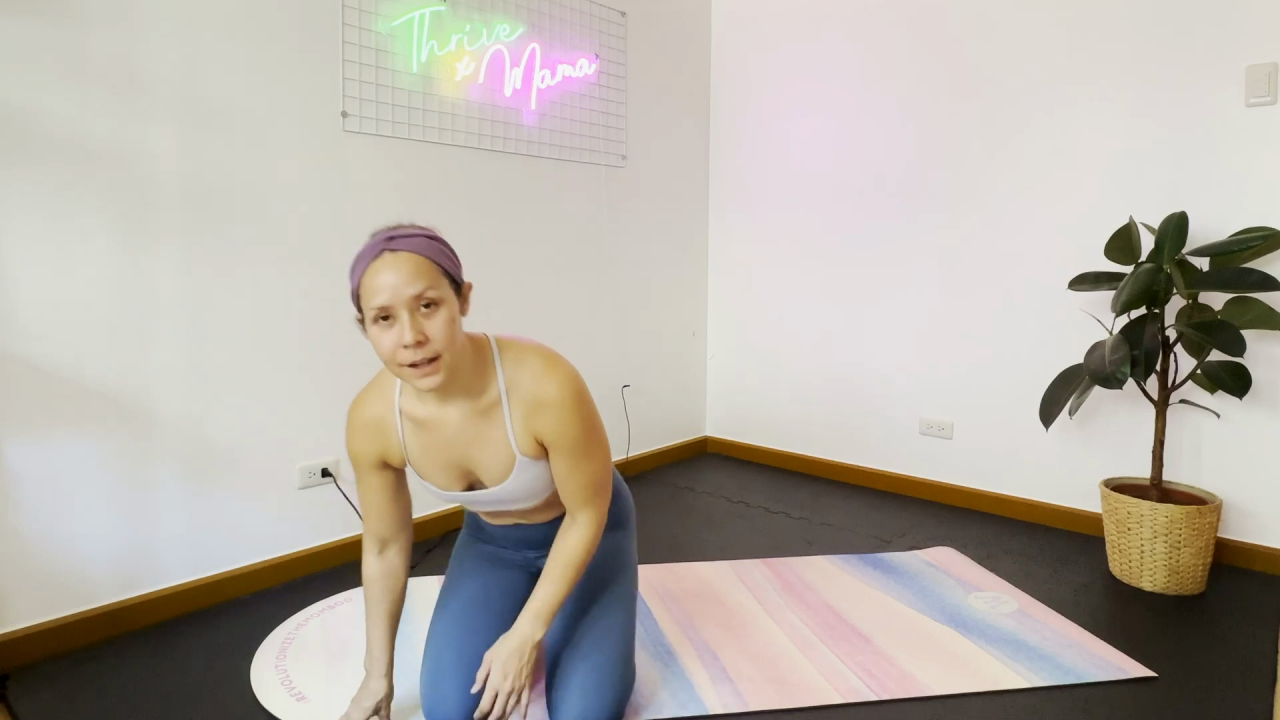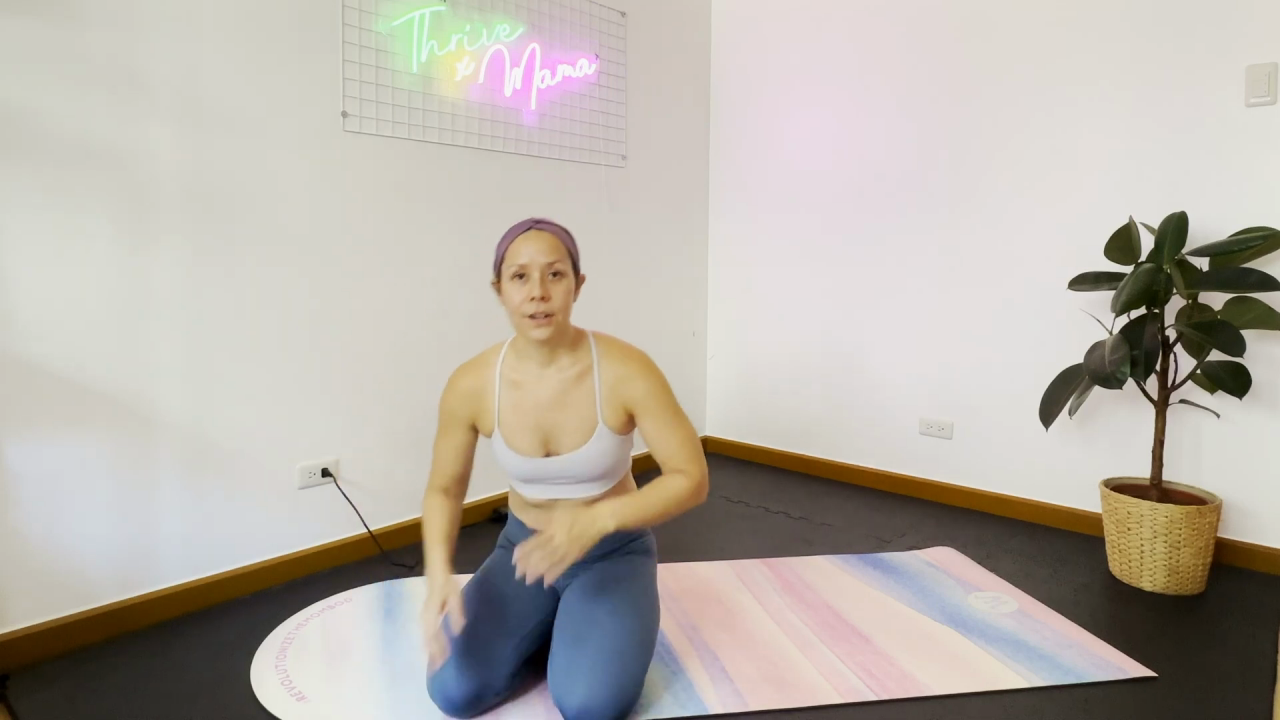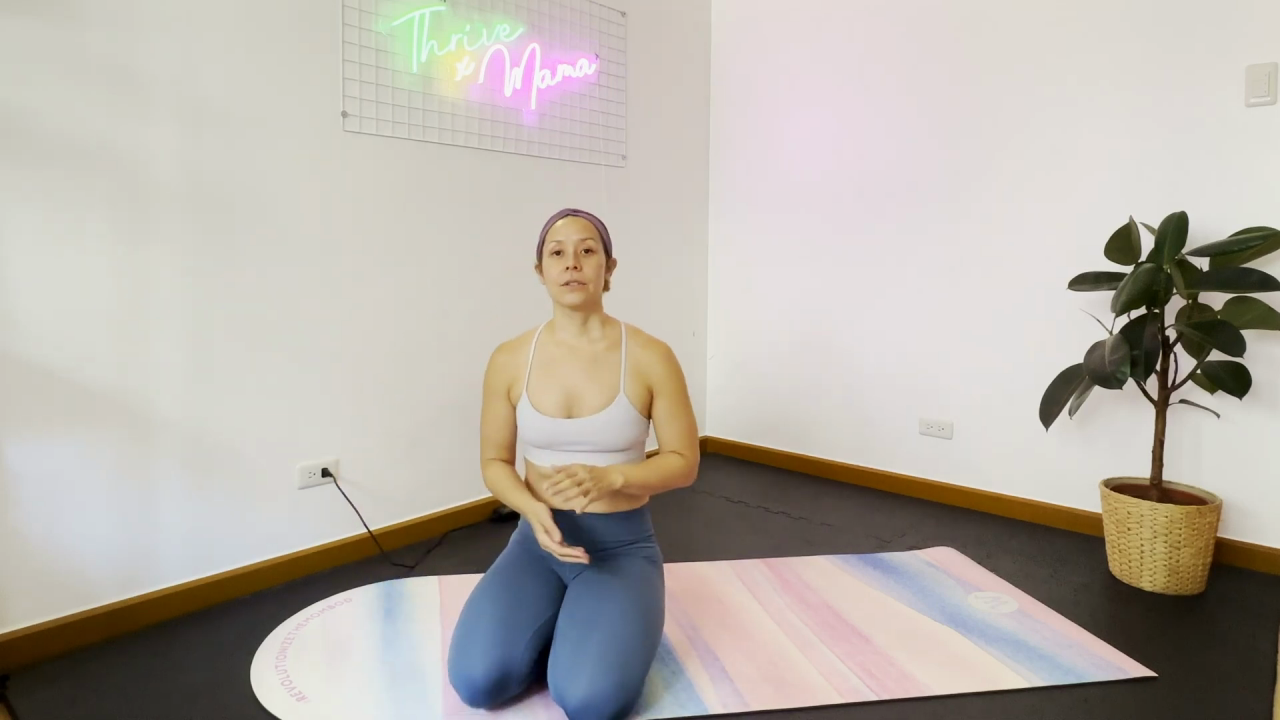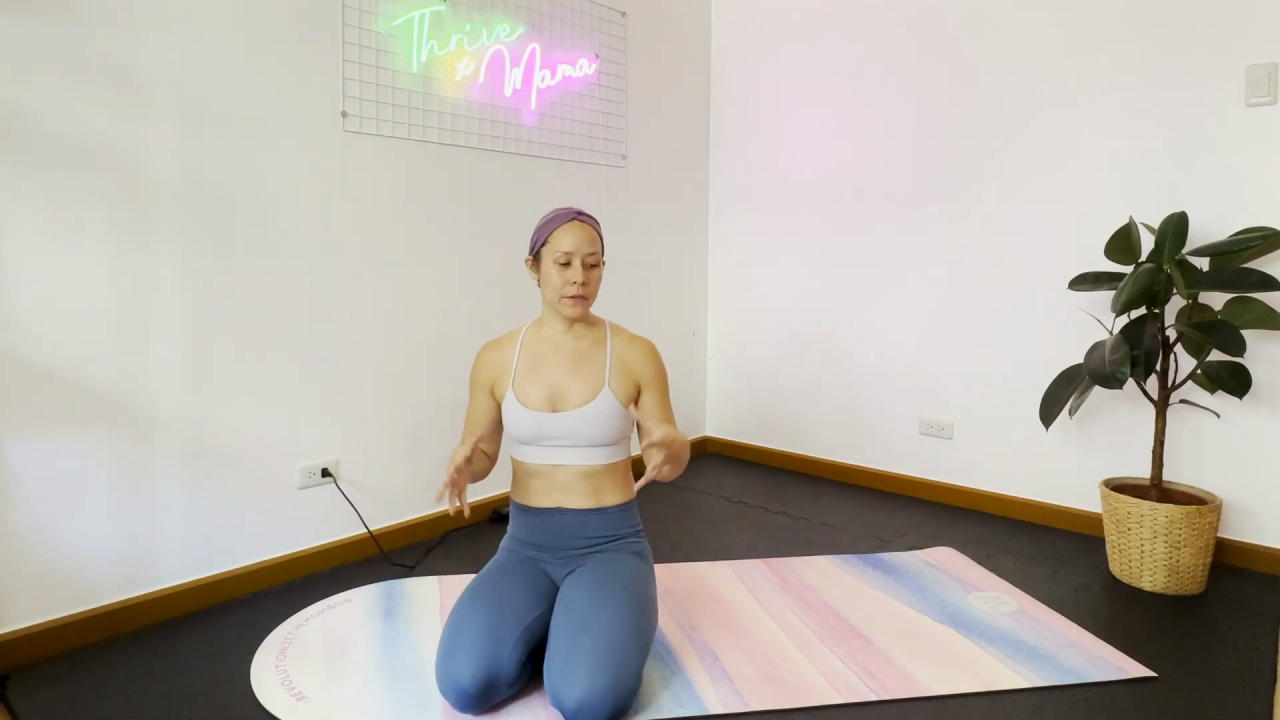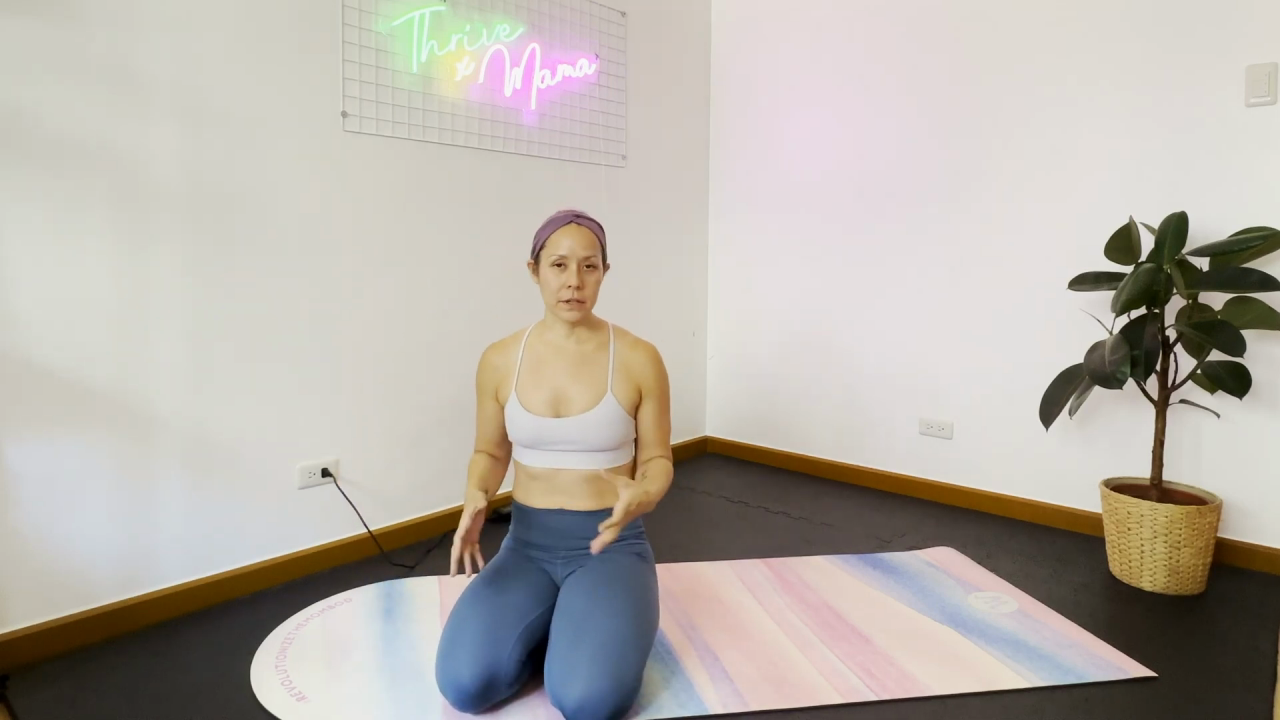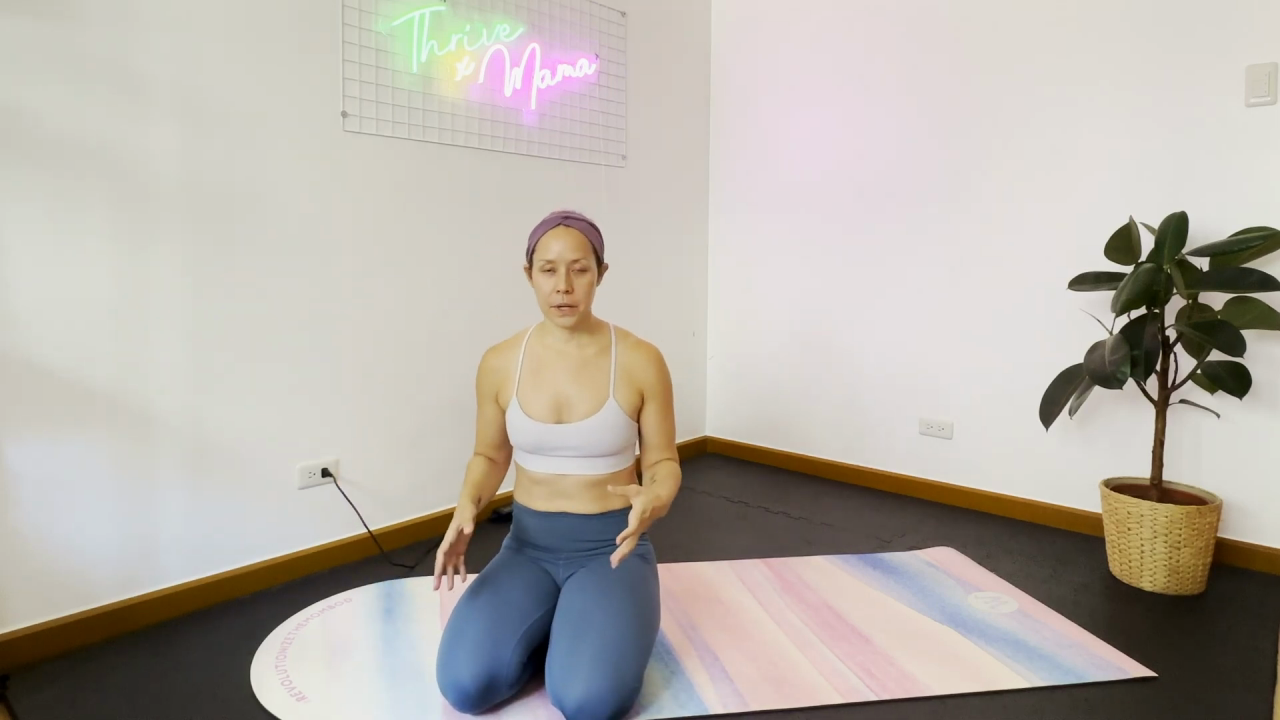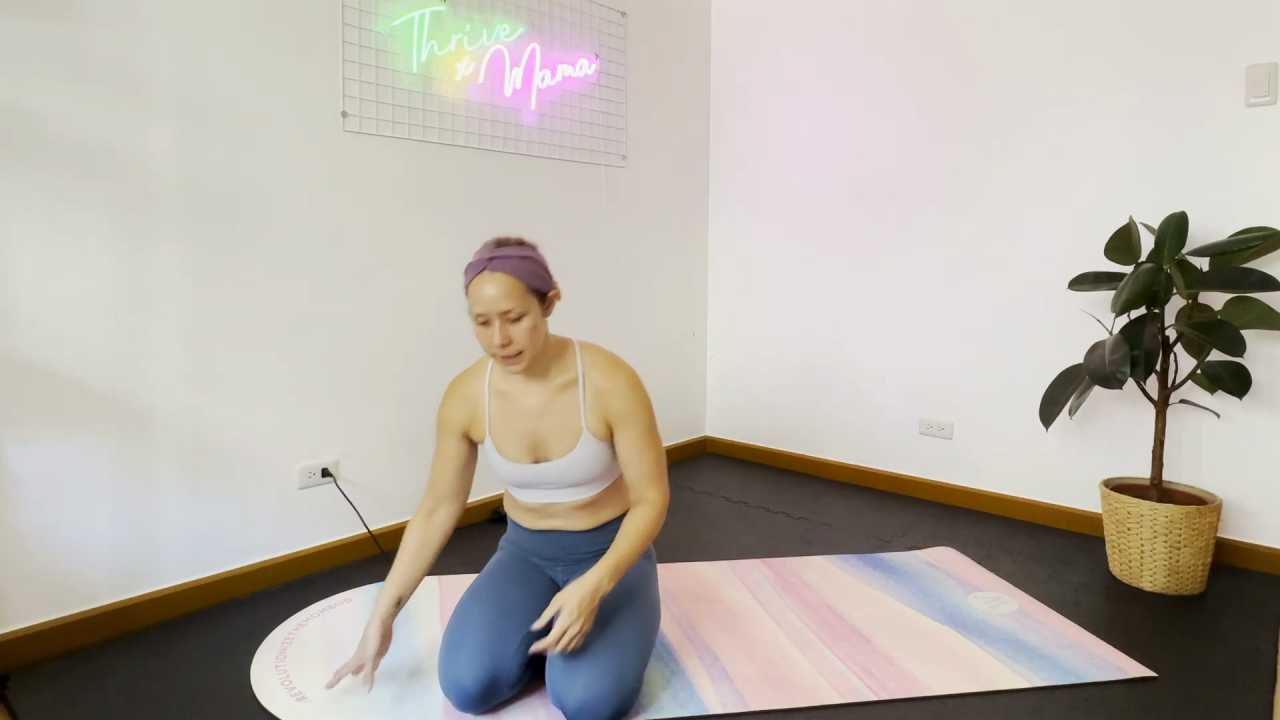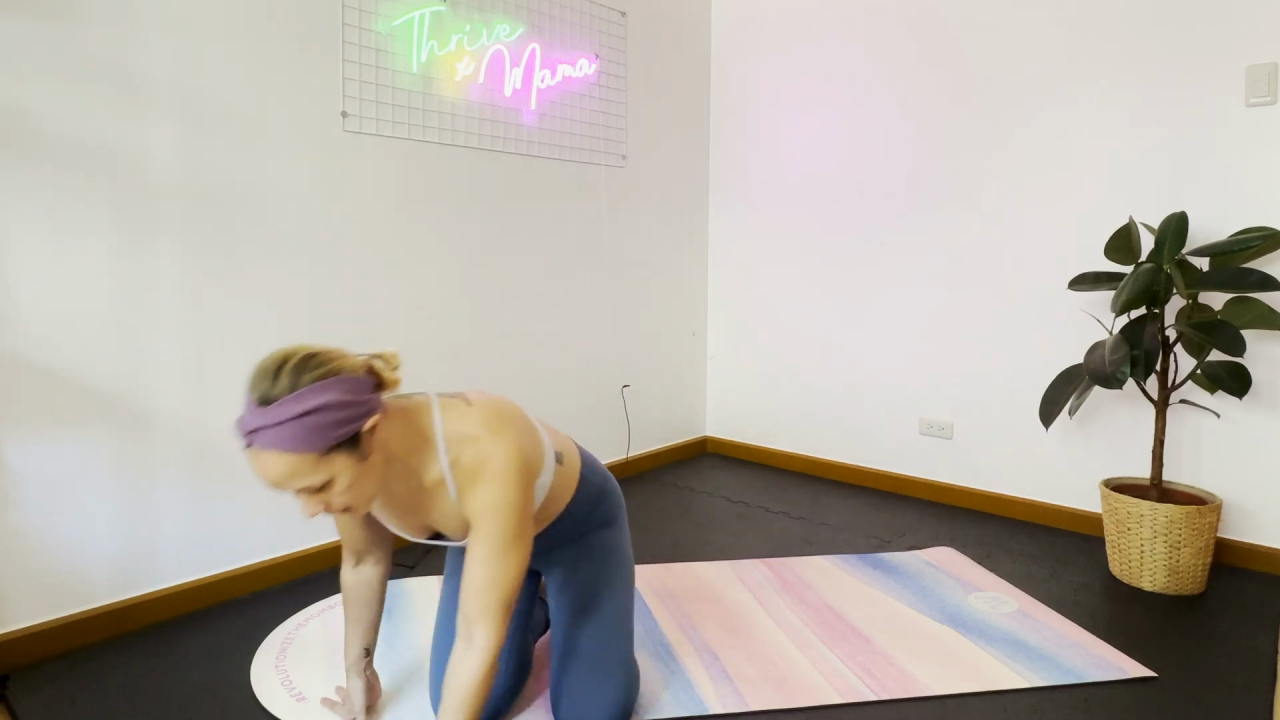
dt=0.5s
person 1, frame 1
left shoulder: (547, 385)
right shoulder: (372, 418)
left elbow: (587, 512)
right elbow: (385, 547)
left wrist: (525, 637)
right wrist: (377, 675)
left hip: (585, 529)
right hip: (491, 538)
right ankle: (512, 619)
person 1, frame 2
left shoulder: (626, 370)
right shoulder: (472, 383)
left elbow: (692, 482)
right elbow: (442, 491)
left wrist: (594, 521)
right wrist: (438, 570)
left hip: (614, 553)
right hip: (524, 550)
left ankle: (592, 632)
right ankle: (548, 632)
person 1, frame 3
left shoulder: (651, 357)
right shoulder: (510, 359)
left elbow: (684, 464)
right elbow: (495, 462)
left wrist: (608, 477)
right wrist: (532, 509)
left hip: (623, 546)
right hip: (538, 543)
left ankle: (603, 630)
right ankle: (559, 628)
person 1, frame 4
left shoulder: (636, 354)
right shoulder: (496, 357)
left elbow: (662, 464)
right elbow: (480, 455)
left wrist: (674, 450)
right wrist: (462, 469)
left hip: (610, 544)
right hip: (527, 545)
left ankle: (602, 626)
right ankle: (553, 630)
person 1, frame 5
left shoulder: (638, 358)
right shoulder: (500, 359)
left elbow: (655, 461)
right elbow: (490, 453)
left wrist: (642, 496)
right wrist: (476, 497)
left hip: (610, 546)
right hip: (528, 544)
left ankle: (600, 630)
right ankle: (550, 630)
person 1, frame 6
left shoulder: (640, 361)
right shoulder: (499, 362)
left elbow: (663, 461)
left wrist: (654, 500)
right wrist: (467, 506)
left hip: (610, 547)
right hip: (530, 546)
left ankle: (603, 627)
right ankle: (550, 630)
person 1, frame 7
left shoulder: (610, 381)
right shoulder: (465, 395)
left elbow: (652, 499)
right elbow: (438, 507)
left wrist: (593, 587)
right wrist: (385, 610)
left hip: (607, 554)
right hip: (525, 551)
left ankle: (593, 624)
right ankle: (541, 629)
person 1, frame 8
left shoulder: (487, 454)
right shoulder: (345, 462)
left elbow: (480, 637)
right elbow: (363, 563)
right wrist: (358, 673)
left hip: (580, 525)
right hip: (481, 535)
left ankle: (558, 606)
right ankle: (537, 609)
